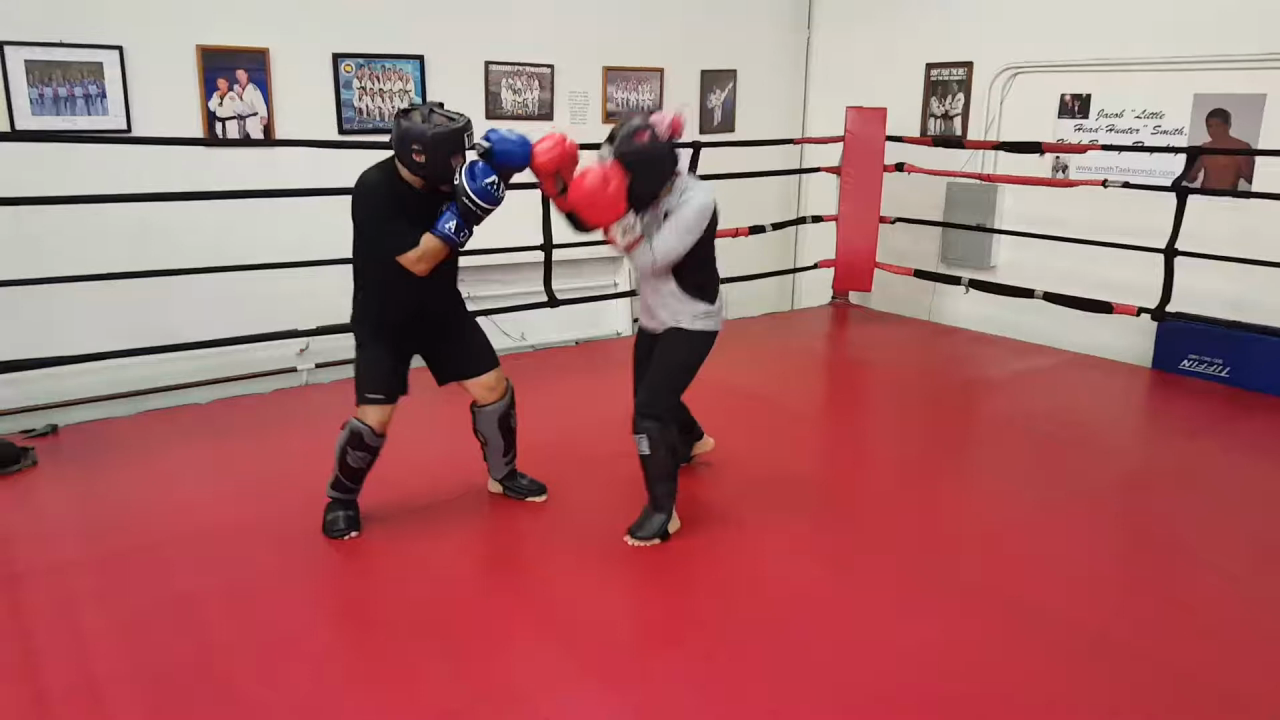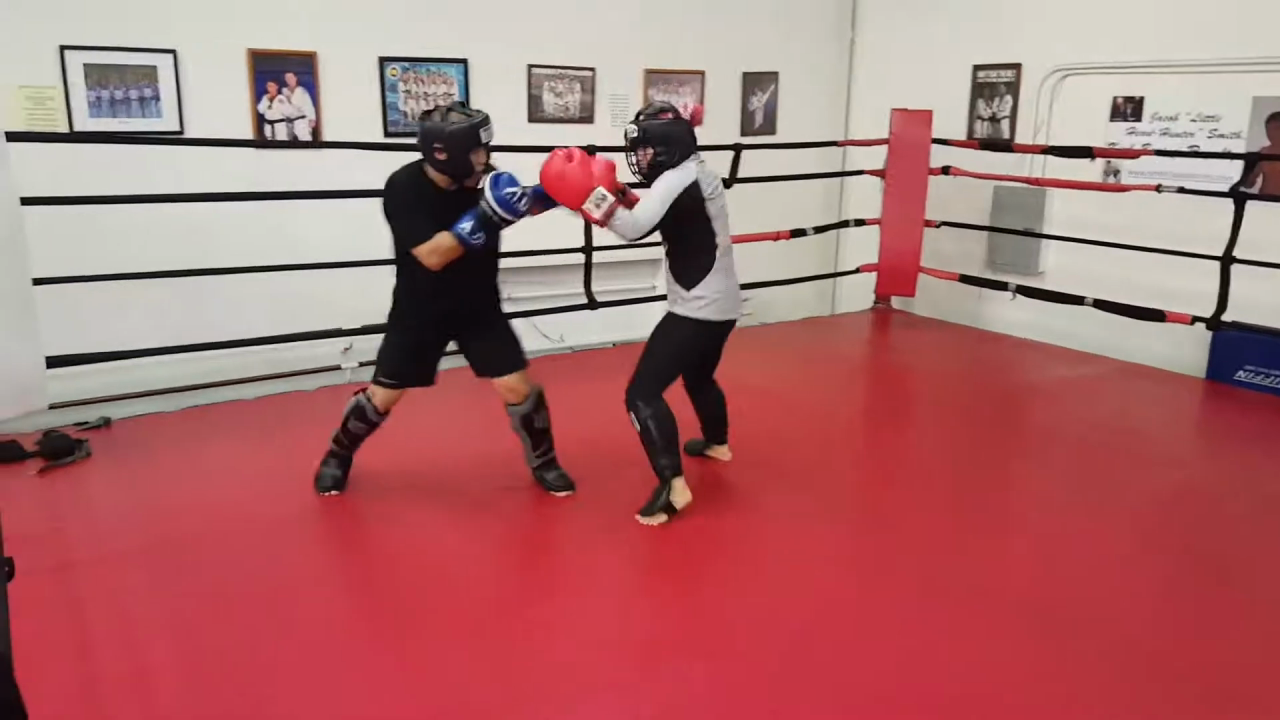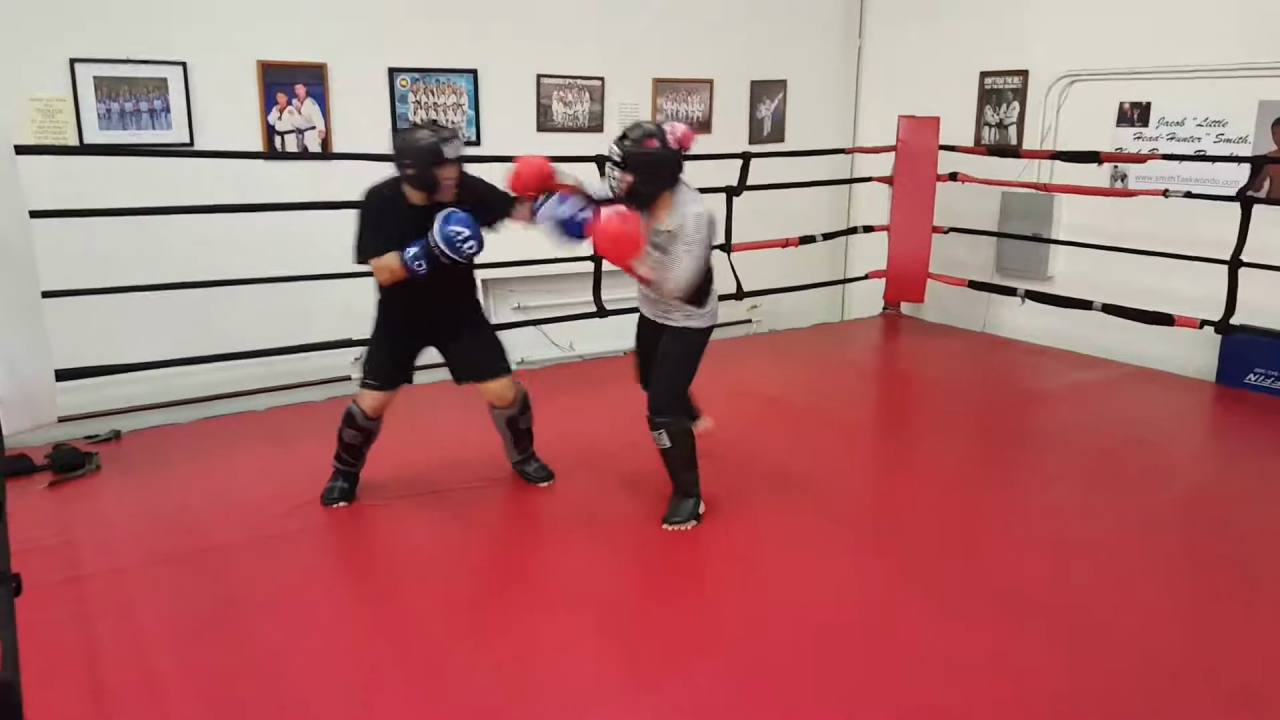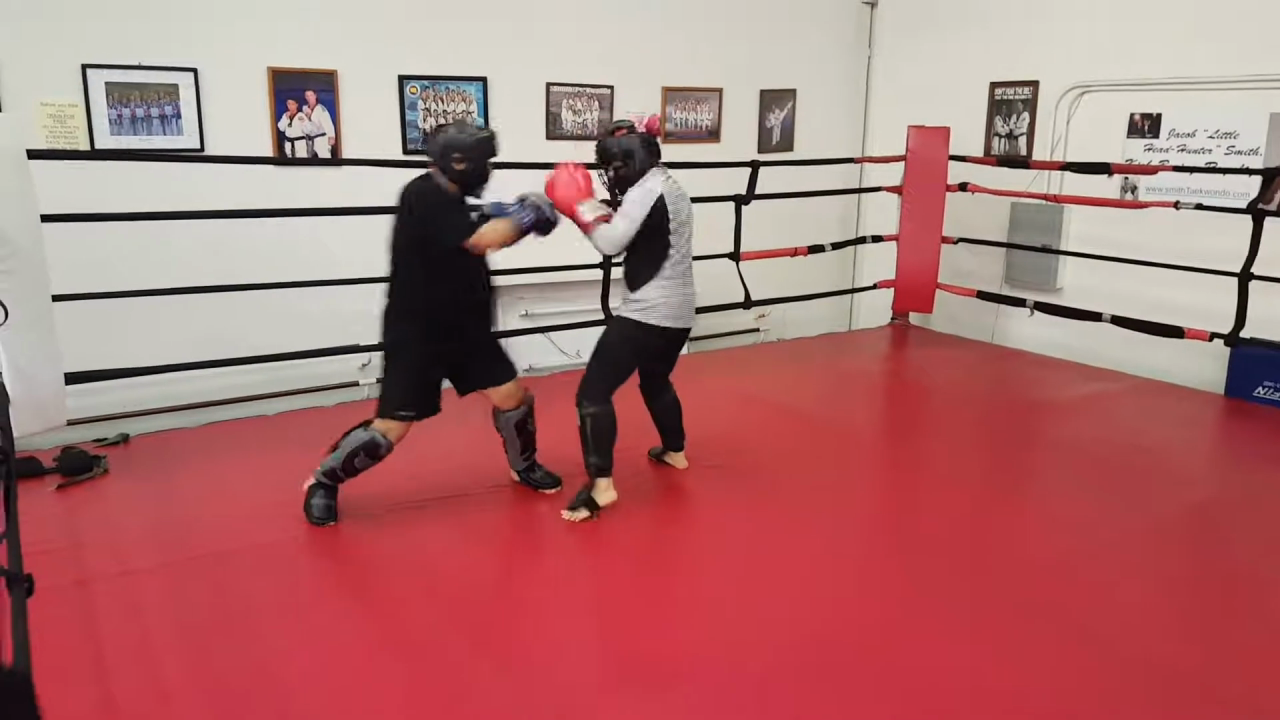
dt=0.5s
person 1, frame 1
left shoulder: (697, 200)
right shoulder: (642, 191)
left elbow: (651, 260)
right elbow: (586, 219)
left wrist: (616, 217)
right wrist: (559, 183)
left hip: (692, 323)
right hip: (654, 319)
left knee: (649, 413)
right knee: (653, 398)
left ankle: (662, 511)
right ankle: (694, 440)
person 1, frame 2
left shoulder: (681, 179)
right shoulder: (696, 174)
left elbow: (633, 227)
right elbow: (650, 214)
left wrist: (589, 195)
right wrist: (620, 195)
left hip: (698, 308)
right hip: (720, 304)
left knee: (643, 393)
right knee: (698, 375)
left ankle: (672, 487)
right ankle: (717, 442)
person 1, frame 3
left shoulder: (692, 213)
right shoulder: (643, 190)
left elbow: (677, 284)
right elbow: (603, 190)
left wrist: (635, 257)
left hip: (686, 320)
right hip: (653, 312)
left knee: (662, 410)
right knee: (651, 380)
left ankle: (688, 496)
right ankle: (689, 419)
person 1, frame 4
left shoulder: (646, 190)
right shoulder: (674, 191)
left elbow: (611, 244)
left wrist: (581, 206)
right wrist: (599, 211)
left hip: (646, 314)
right hip: (681, 314)
left knee: (593, 394)
right knee: (656, 381)
left ankle: (601, 486)
right ankle: (674, 450)
person 2, frame 1
left shoulder: (438, 174)
right shoulder: (375, 190)
left elbow: (481, 183)
right elbow: (419, 261)
left wrist: (498, 166)
right wrist: (464, 210)
left hip: (440, 307)
right hip: (384, 318)
left knee: (492, 387)
right knee: (373, 418)
left ankle: (502, 473)
right ankle: (342, 497)
person 2, frame 2
left shoulder: (476, 177)
right shoulder: (403, 187)
left elbow: (519, 201)
right elbow: (432, 256)
left wrist: (551, 194)
right wrist: (480, 218)
left hip: (477, 305)
right hip: (419, 309)
left knee: (517, 388)
right knee: (381, 397)
left ankle: (544, 463)
right ankle: (338, 456)
person 2, frame 3
left shoulder: (465, 189)
right shoulder: (379, 200)
left elbow: (515, 208)
right elbow: (383, 271)
right wrist: (431, 249)
left hip: (458, 311)
right hip: (400, 315)
left knee: (504, 391)
right knee: (371, 403)
left ankle: (523, 457)
right ankle: (346, 471)
person 2, frame 4
left shoulder: (449, 195)
right shoulder: (423, 197)
right elbow: (484, 240)
right wrist: (531, 215)
left hip: (462, 324)
right hip: (414, 331)
left knee: (513, 396)
right knee: (390, 428)
left ankle: (525, 466)
right ankle: (322, 482)
